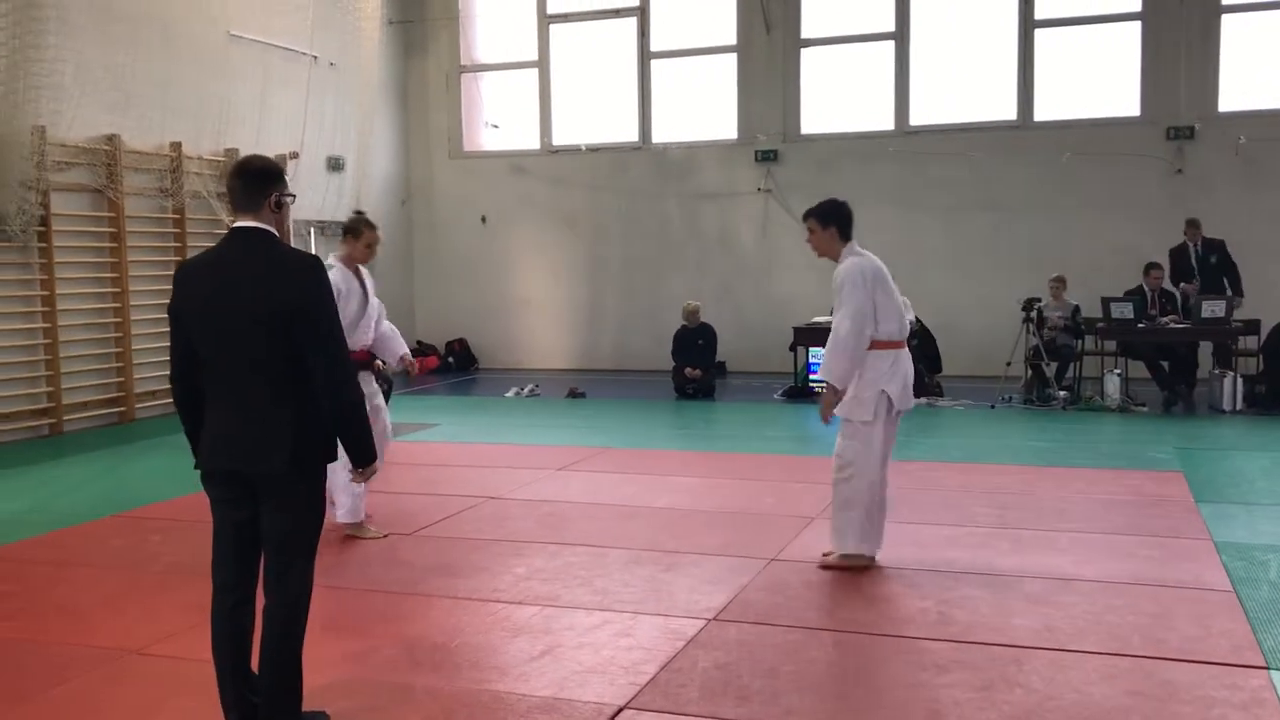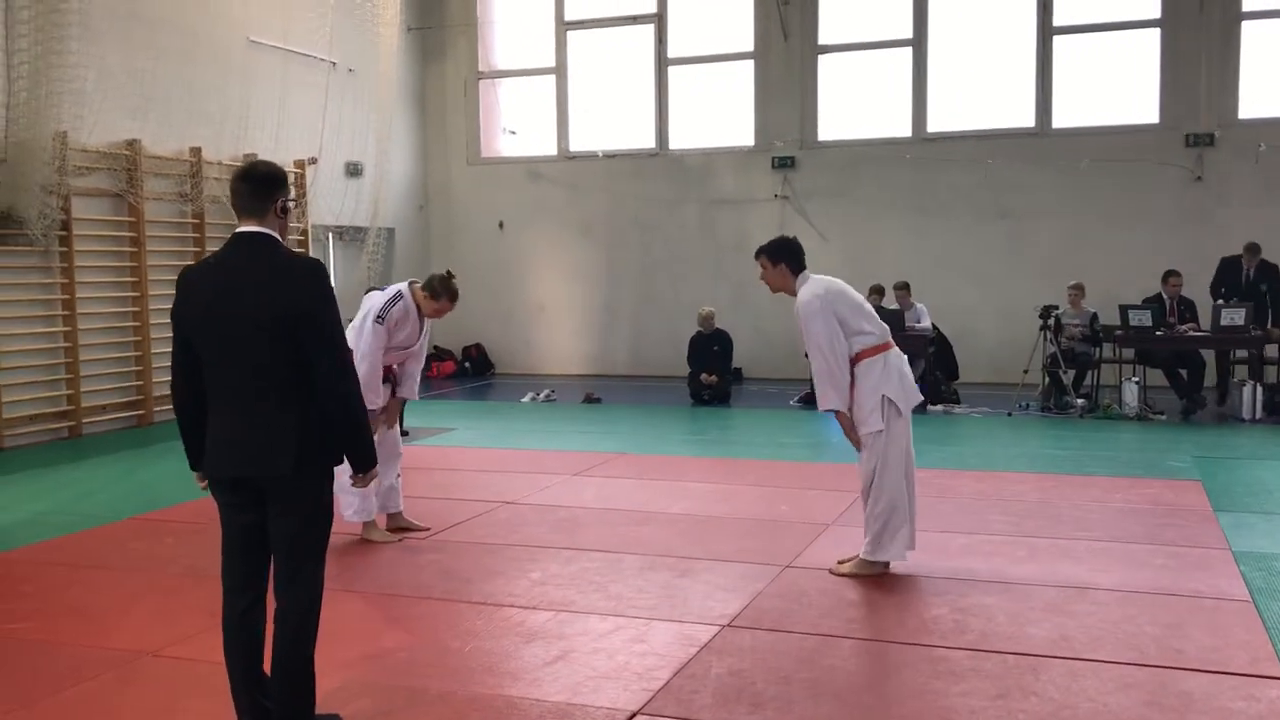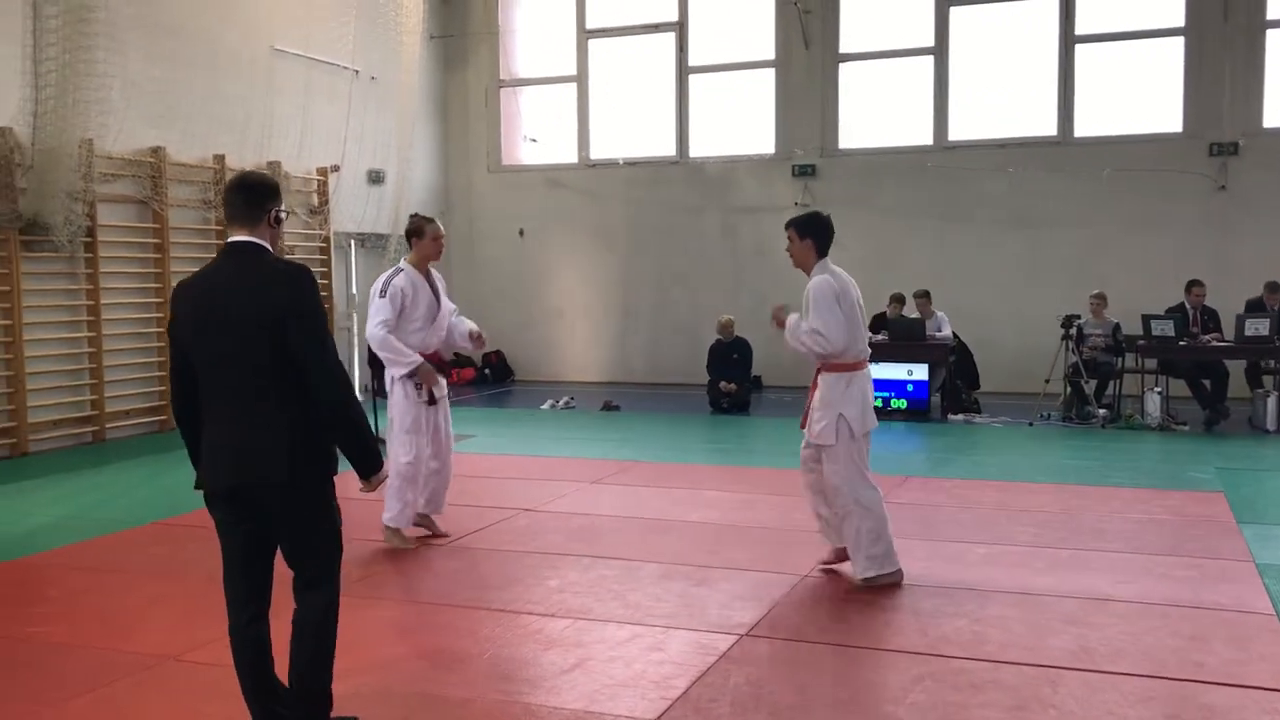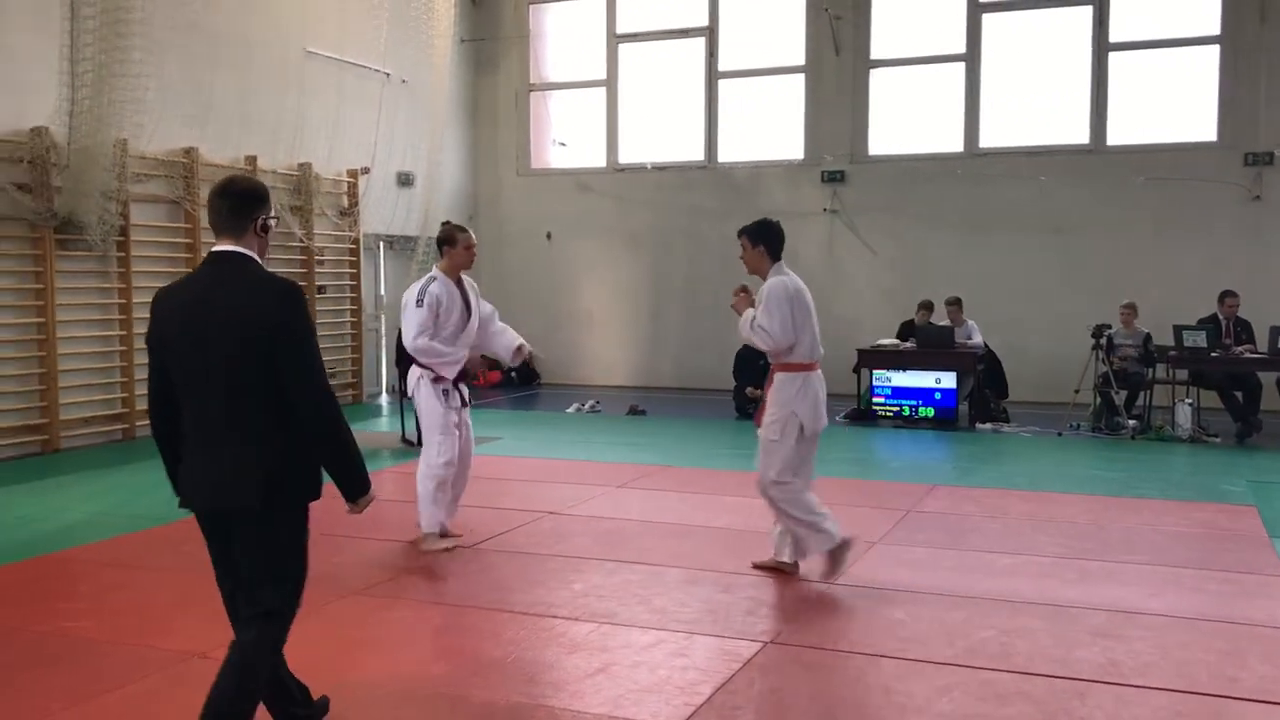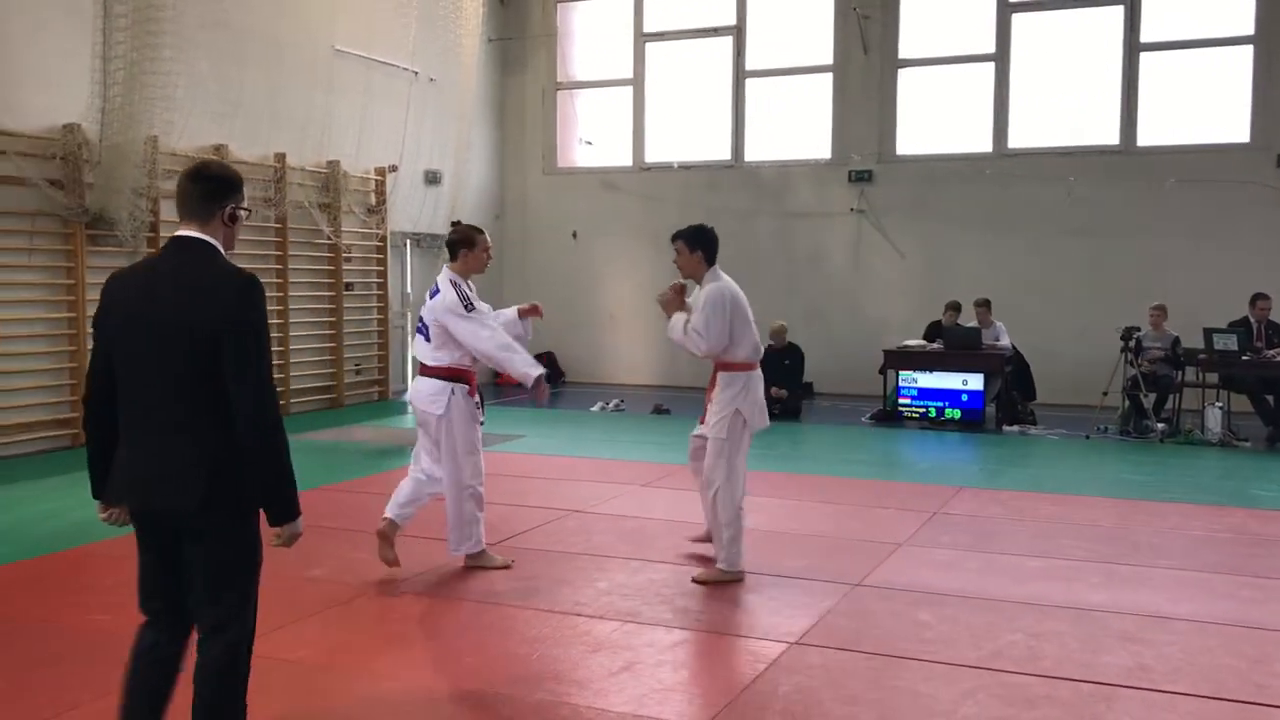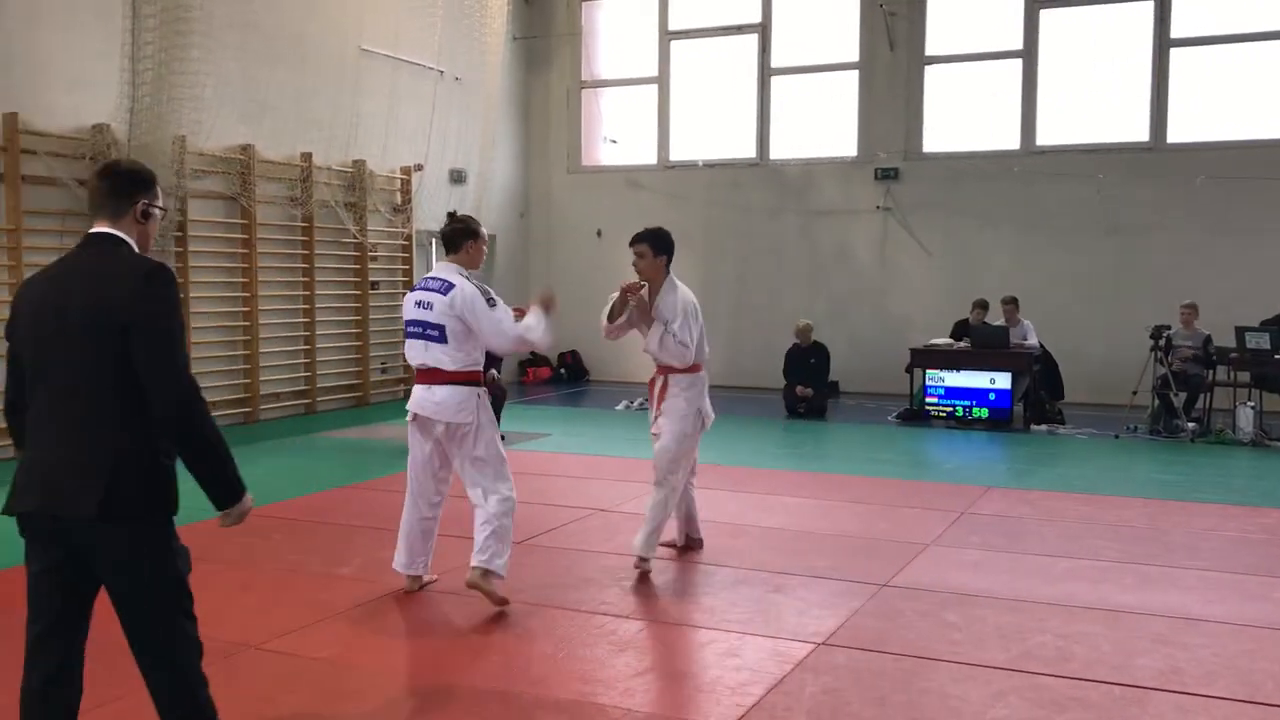
dt=0.5s
person 1, frame 1
left shoulder: (192, 275)
right shoulder: (300, 270)
left elbow: (183, 376)
right elbow: (334, 371)
right wrist: (361, 447)
left hip: (223, 453)
right hip: (292, 453)
left knee: (231, 584)
right knee: (285, 587)
person 1, frame 2
left shoulder: (194, 280)
right shoulder: (303, 274)
left elbow: (185, 382)
right elbow: (336, 374)
left wrist: (198, 454)
right wrist: (361, 453)
left hip: (228, 458)
right hip: (297, 457)
left knee: (241, 588)
right knee: (297, 590)
person 1, frame 3
left shoulder: (189, 292)
right shoulder: (290, 281)
left elbow: (183, 395)
right elbow: (328, 381)
right wrist: (367, 458)
left hip: (223, 468)
right hip: (292, 464)
left knee: (245, 599)
right knee: (317, 584)
person 1, frame 4
left shoulder: (169, 301)
right shoulder: (278, 296)
left elbow: (161, 408)
right elbow: (314, 401)
left wrist: (185, 477)
right wrist: (353, 480)
left hip: (206, 485)
right hip: (272, 484)
left knee: (251, 609)
right knee: (266, 615)
person 1, frame 5
left shoulder: (122, 286)
right shoulder: (235, 288)
left elbow: (98, 398)
right elbow: (257, 409)
left wrist: (107, 483)
right wrist: (283, 505)
left hip: (145, 487)
right hip: (218, 489)
left knee: (163, 618)
right knee: (224, 628)
person 1, frame 6
right shoulder: (144, 279)
right elbow: (175, 400)
right wrist: (228, 487)
right hip: (123, 494)
left knee: (53, 647)
right knee: (166, 637)
person 2, frame 1
left shoulder: (851, 269)
right shoulder: (858, 262)
left elbow: (849, 332)
left wrist: (832, 386)
right wrist: (843, 382)
left hip: (878, 369)
right hip: (886, 364)
left knee: (853, 458)
right knee: (867, 458)
left ankle: (855, 547)
right ankle: (859, 543)
person 2, frame 2
left shoulder: (808, 301)
right shoulder: (819, 288)
left elbow: (829, 359)
left wrist: (841, 411)
right wrist: (846, 408)
left hip: (876, 378)
right hip: (882, 371)
left knee: (881, 470)
right knee: (889, 469)
left ankle: (875, 557)
right ankle: (878, 550)
person 2, frame 3
left shoulder: (821, 284)
right shoulder: (834, 278)
left elbow: (828, 341)
left wrist: (790, 324)
right wrist: (796, 320)
left hip: (839, 389)
right hip: (840, 385)
left knee: (849, 483)
right knee: (816, 466)
left ankle: (880, 566)
right ankle: (843, 543)
person 2, frame 4
left shoulder: (777, 287)
right shoulder: (785, 282)
left elbow: (775, 338)
left wrist: (747, 313)
right wrist: (751, 309)
left hip: (793, 387)
right hip: (799, 383)
left knee: (774, 476)
right knee: (792, 473)
left ankle: (830, 540)
right ankle: (787, 554)
person 2, frame 5
left shoulder: (717, 292)
right shoulder: (709, 288)
left elbow: (700, 343)
right elbow: (703, 334)
left wrist: (674, 314)
right wrist: (682, 307)
left hip: (734, 386)
right hip: (729, 384)
left knee: (721, 475)
right knee: (704, 454)
left ankle: (729, 564)
right ankle: (719, 529)
person 2, frame 6
left shoulder: (681, 300)
right shoulder: (641, 292)
left elbow: (681, 355)
right elbow: (610, 331)
left wrist: (648, 320)
right wrist: (619, 302)
left hip: (685, 388)
right hip: (664, 385)
left knee: (667, 467)
right knee: (678, 466)
left ankle: (646, 550)
right ankle: (689, 534)
person 3, frame 1
left shoulder: (362, 275)
right shoulder: (328, 279)
left elbow: (378, 323)
left wrist: (400, 352)
left hip: (363, 368)
left knee: (378, 435)
left ankle: (337, 497)
right ankle: (353, 519)
person 3, frame 2
left shoulder: (423, 309)
right shoulder: (385, 306)
left elbow: (414, 359)
right elbow: (367, 359)
left wrist: (397, 400)
right wrist: (371, 408)
left hip: (383, 377)
right hip: (356, 376)
left knee: (389, 449)
left ankle: (394, 514)
right ankle: (367, 522)
person 3, frame 3
left shoulder: (435, 279)
right shoulder: (394, 282)
left elbow: (448, 318)
right elbow: (377, 333)
left wrist: (470, 332)
right wrist: (415, 364)
left hip: (432, 375)
right hip: (408, 378)
left knee: (440, 450)
right knee: (409, 453)
left ankle: (423, 513)
right ankle: (393, 523)
person 3, frame 4
left shoulder: (468, 287)
right shoulder: (426, 291)
left elbow: (487, 324)
right elbow: (416, 342)
left wrist: (515, 346)
right wrist: (461, 360)
left hip: (454, 381)
right hip: (432, 381)
left knee: (462, 455)
right knee: (441, 455)
left ankle: (438, 519)
right ankle: (430, 531)
person 3, frame 5
left shoulder: (451, 287)
right shoulder: (455, 296)
left elbow: (486, 324)
right elbow: (489, 342)
left wrist: (521, 315)
right wrist: (534, 375)
left hip: (427, 386)
right hip: (448, 393)
left knee: (429, 466)
right knee: (465, 476)
left ankle: (392, 523)
right ankle: (473, 551)
person 3, frame 6
left shoulder: (416, 289)
right shoulder: (469, 291)
right elbow: (509, 339)
left wrist: (506, 321)
right wrist: (538, 315)
left hip: (423, 395)
right hip: (460, 399)
left knee: (423, 490)
right knee: (494, 489)
left ankle: (413, 572)
right ankle: (484, 570)
